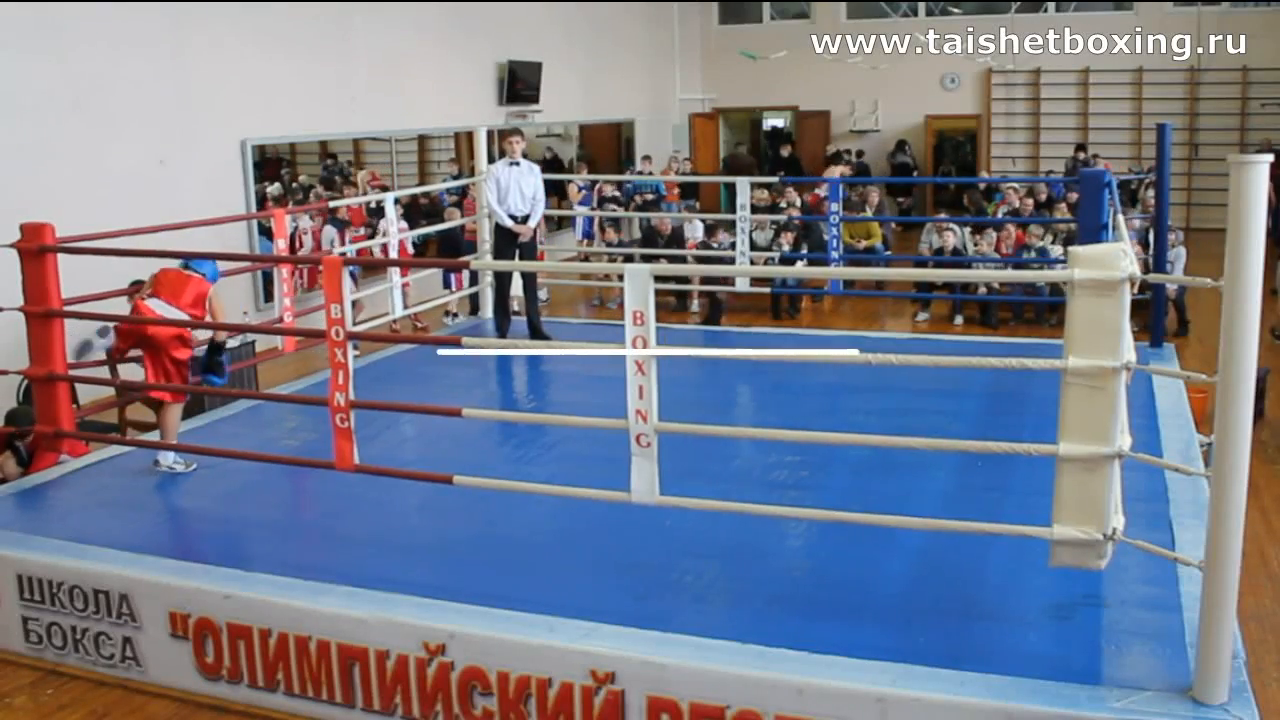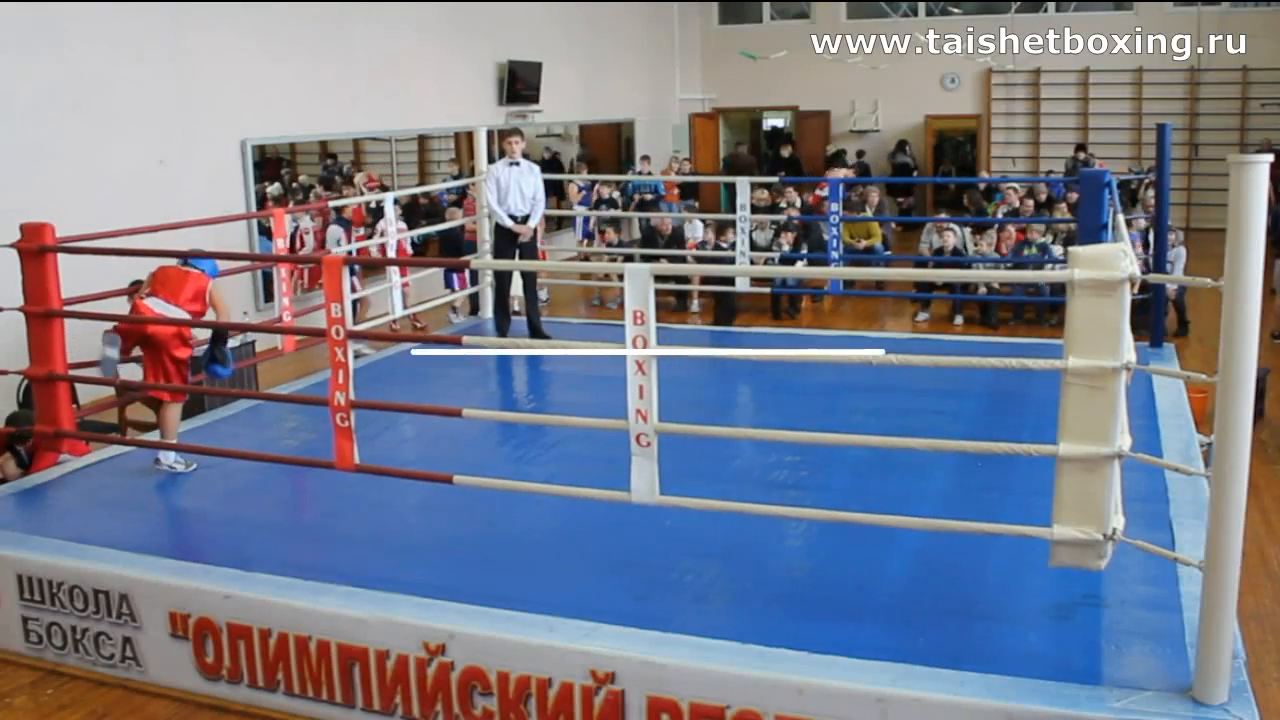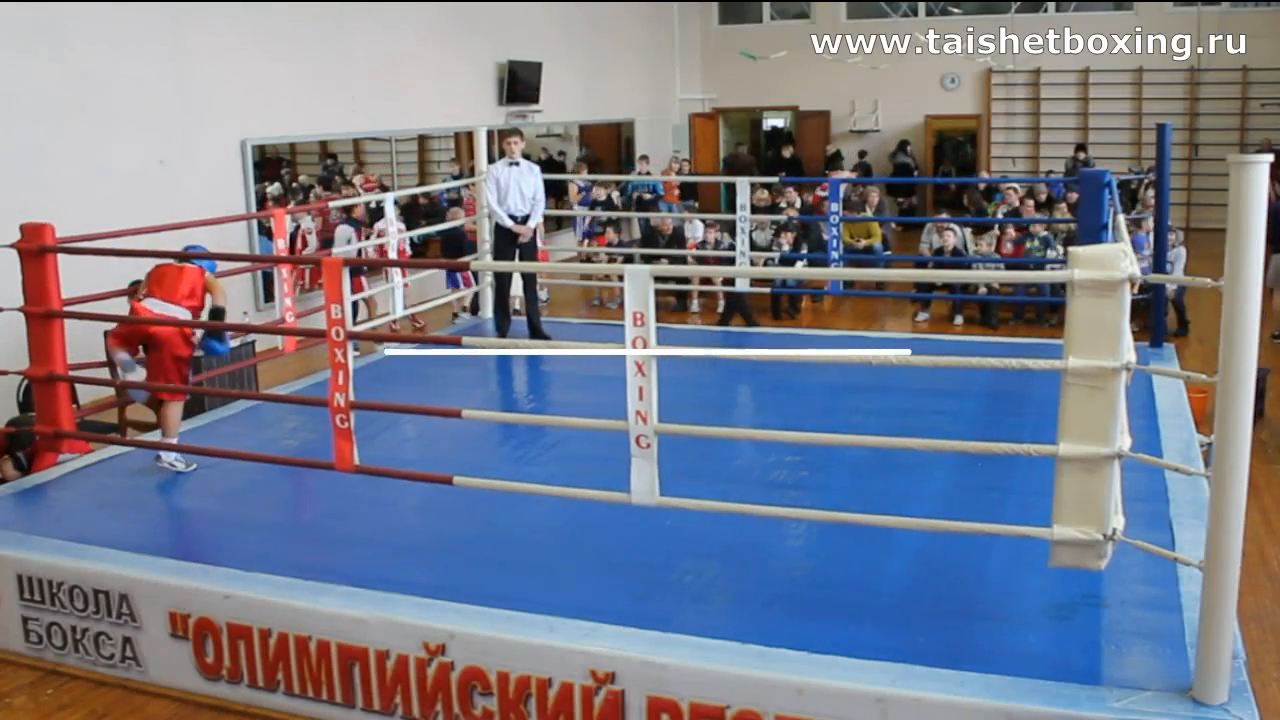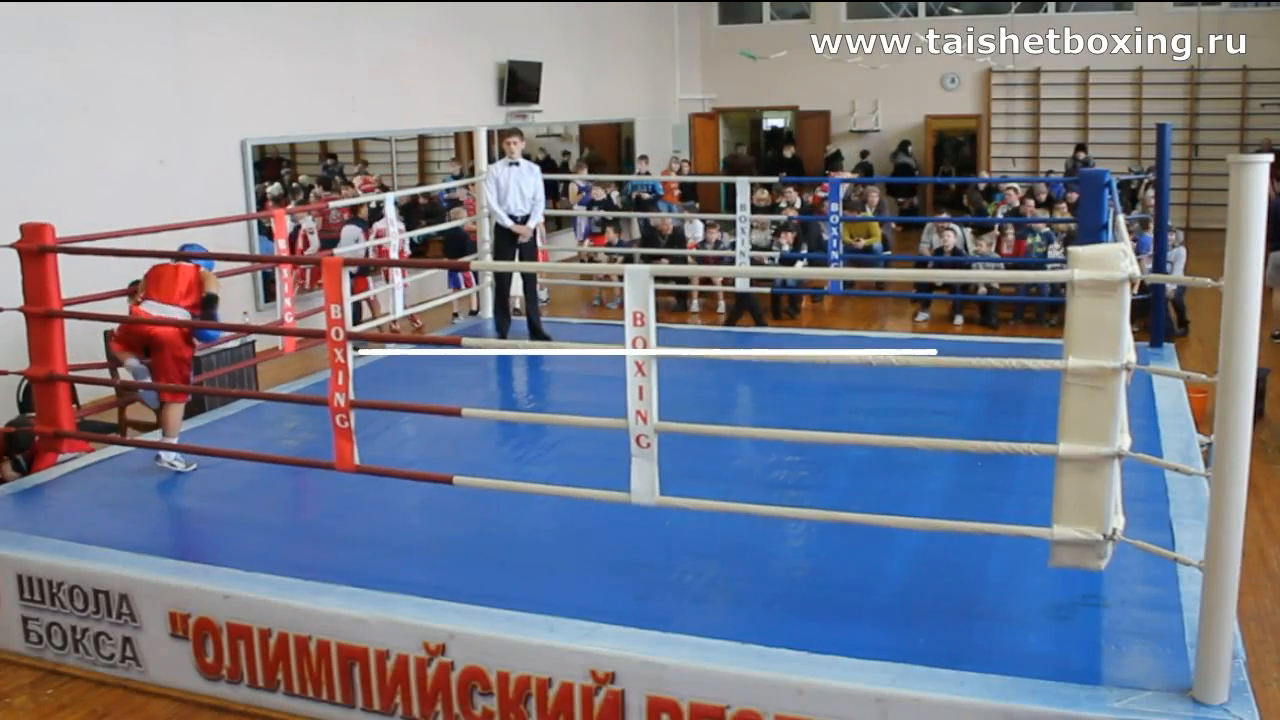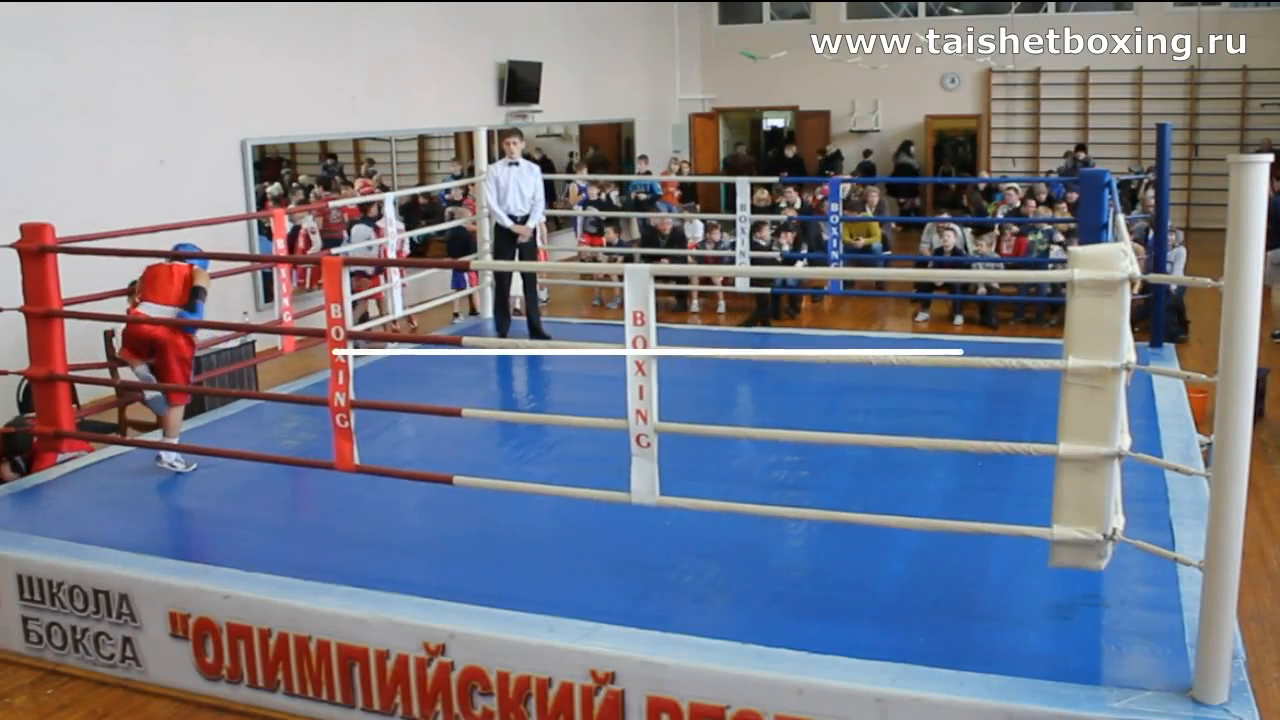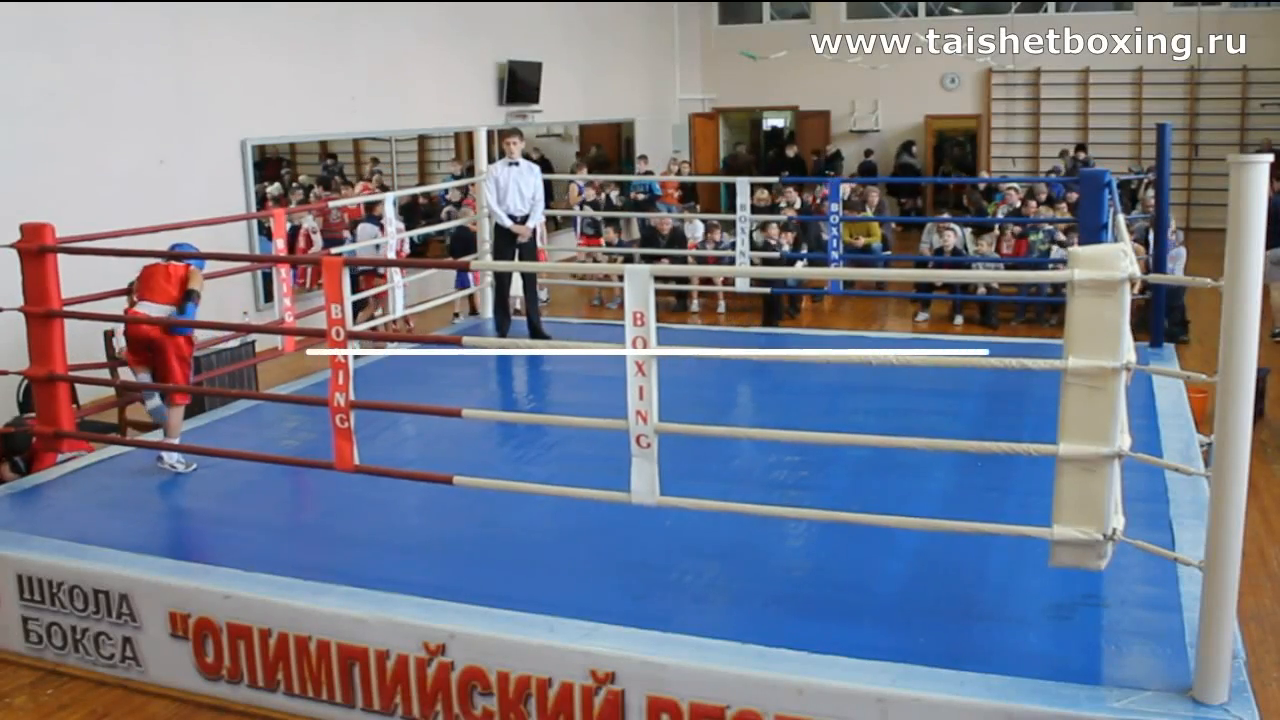
dt=0.1s
person 1, frame 1
left shoulder: (162, 274)
right shoulder: (207, 288)
left elbow: (140, 297)
right wrist: (216, 355)
left hip: (145, 316)
right hip: (173, 332)
left knee: (119, 346)
right knee: (174, 397)
left ankle: (104, 337)
right ankle: (166, 457)
person 1, frame 2
left shoulder: (161, 272)
right shoulder: (208, 283)
left elbow: (140, 297)
right elbow: (224, 317)
right wrist: (219, 345)
left hip: (144, 315)
right hip: (173, 329)
left knee: (120, 337)
right knee: (173, 395)
left ankle: (112, 346)
right ankle: (168, 456)
person 1, frame 3
left shoulder: (158, 269)
right shoulder: (205, 276)
left elbow: (141, 296)
right elbow: (218, 294)
left wrist: (145, 342)
right wrist: (216, 323)
left hip: (144, 315)
right hip: (174, 326)
left knee: (118, 339)
right knee: (174, 393)
left ankle: (127, 363)
right ankle: (168, 453)
person 1, frame 4
left shoulder: (155, 270)
right shoulder: (201, 272)
right elbow: (212, 284)
left wrist: (144, 348)
right wrist: (210, 309)
left hip: (143, 318)
right hip: (175, 328)
left knee: (122, 345)
right knee: (176, 394)
left ankle: (140, 372)
right ankle: (168, 453)
person 1, frame 5
left shoulder: (151, 270)
right shoulder: (195, 270)
left elbow: (137, 300)
right elbow: (201, 281)
right wrist: (196, 300)
left hip: (141, 319)
right hip: (173, 328)
left knee: (132, 351)
right knee: (177, 395)
left ankle: (149, 384)
right ankle: (169, 454)
person 1, frame 6
left shoulder: (147, 270)
right shoulder: (192, 270)
left elbow: (134, 299)
right elbow: (195, 283)
right wrist: (189, 303)
right hip: (172, 328)
left knee: (139, 358)
right knee: (177, 395)
left ankle: (150, 393)
right ankle: (170, 455)
person 2, frame 1
left shoulder: (533, 169)
right shoulder: (495, 170)
left elbow: (539, 201)
right elbow: (492, 203)
left wrist: (530, 226)
right wrist: (512, 225)
left hip: (528, 225)
right hip: (504, 226)
left knee: (530, 278)
right knee: (502, 279)
left ankle: (535, 328)
right ankle: (502, 330)
person 2, frame 2
left shoulder: (533, 169)
right shoulder: (495, 170)
left elbow: (540, 201)
right elbow: (492, 203)
left wrist: (530, 226)
right wrist: (512, 225)
left hip: (528, 225)
right hip: (504, 226)
left knee: (530, 278)
right knee: (502, 279)
left ankle: (535, 328)
right ankle: (502, 330)
person 2, frame 3
left shoulder: (533, 169)
right shoulder: (495, 170)
left elbow: (539, 201)
right elbow: (492, 203)
left wrist: (530, 226)
right wrist: (512, 225)
left hip: (528, 225)
right hip: (504, 226)
left knee: (530, 278)
right knee: (502, 279)
left ankle: (535, 328)
right ankle: (502, 330)
person 2, frame 4
left shoulder: (533, 169)
right shoulder: (495, 170)
left elbow: (539, 201)
right elbow: (492, 203)
left wrist: (529, 226)
right wrist: (512, 225)
left hip: (528, 225)
right hip: (504, 226)
left knee: (530, 278)
right knee: (502, 279)
left ankle: (535, 328)
right ankle: (502, 330)
person 2, frame 5
left shoulder: (533, 169)
right shoulder: (495, 171)
left elbow: (539, 201)
right elbow: (492, 203)
left wrist: (529, 226)
right wrist: (512, 226)
left hip: (527, 225)
right hip: (504, 226)
left knee: (530, 278)
right knee: (502, 279)
left ankle: (535, 328)
right ankle: (502, 330)
person 2, frame 6
left shoulder: (533, 170)
right shoulder: (495, 171)
left elbow: (539, 201)
right elbow: (491, 203)
left wrist: (529, 226)
right wrist: (512, 226)
left hip: (527, 225)
right hip: (504, 226)
left knee: (530, 277)
right knee: (502, 279)
left ankle: (535, 328)
right ankle: (502, 330)
